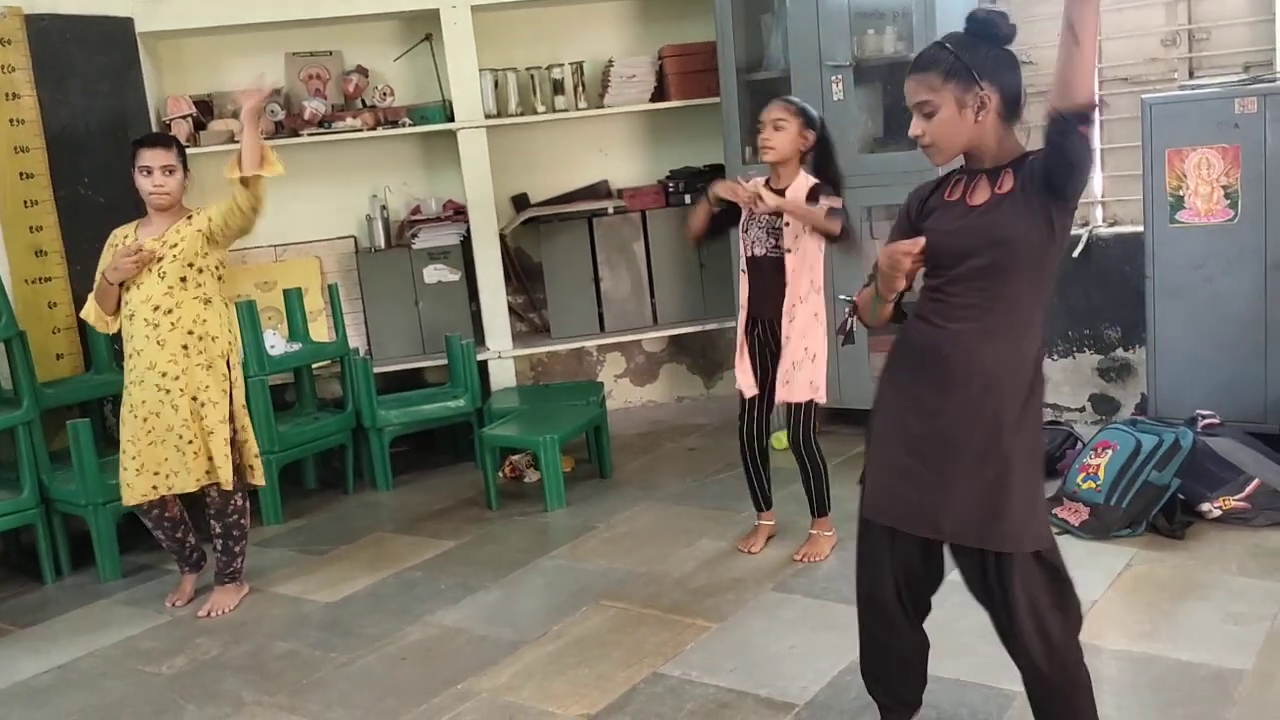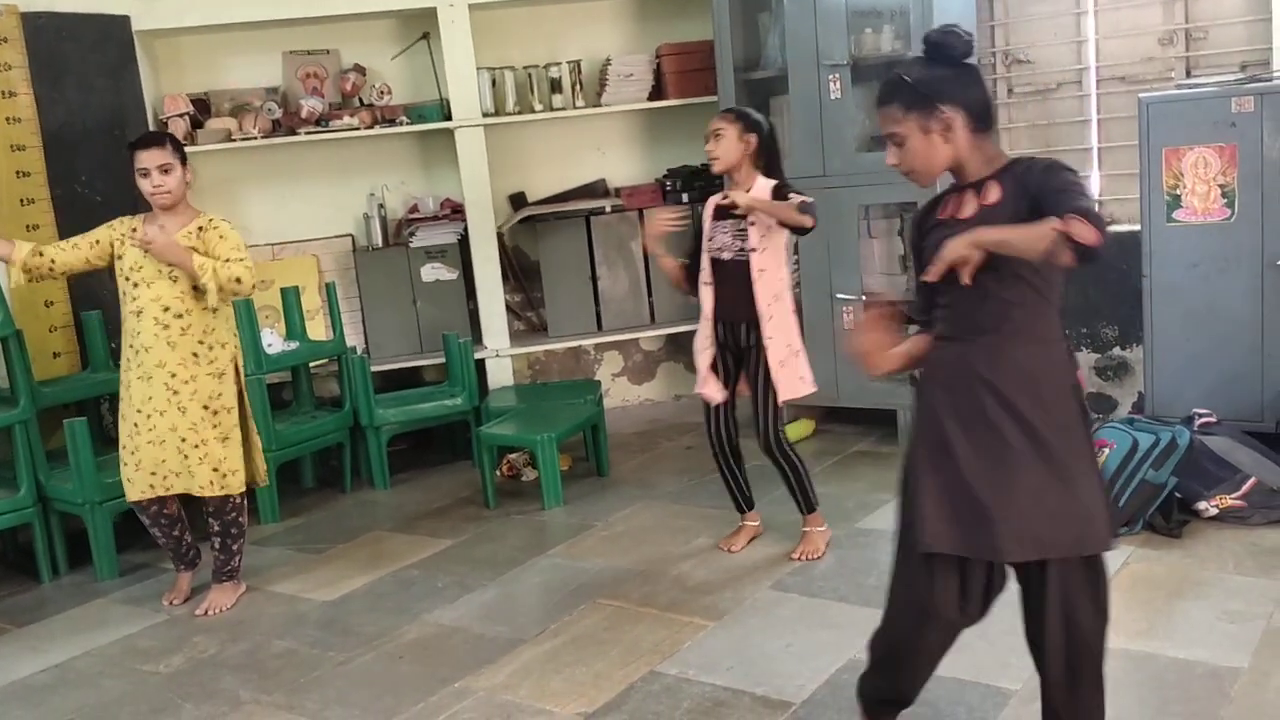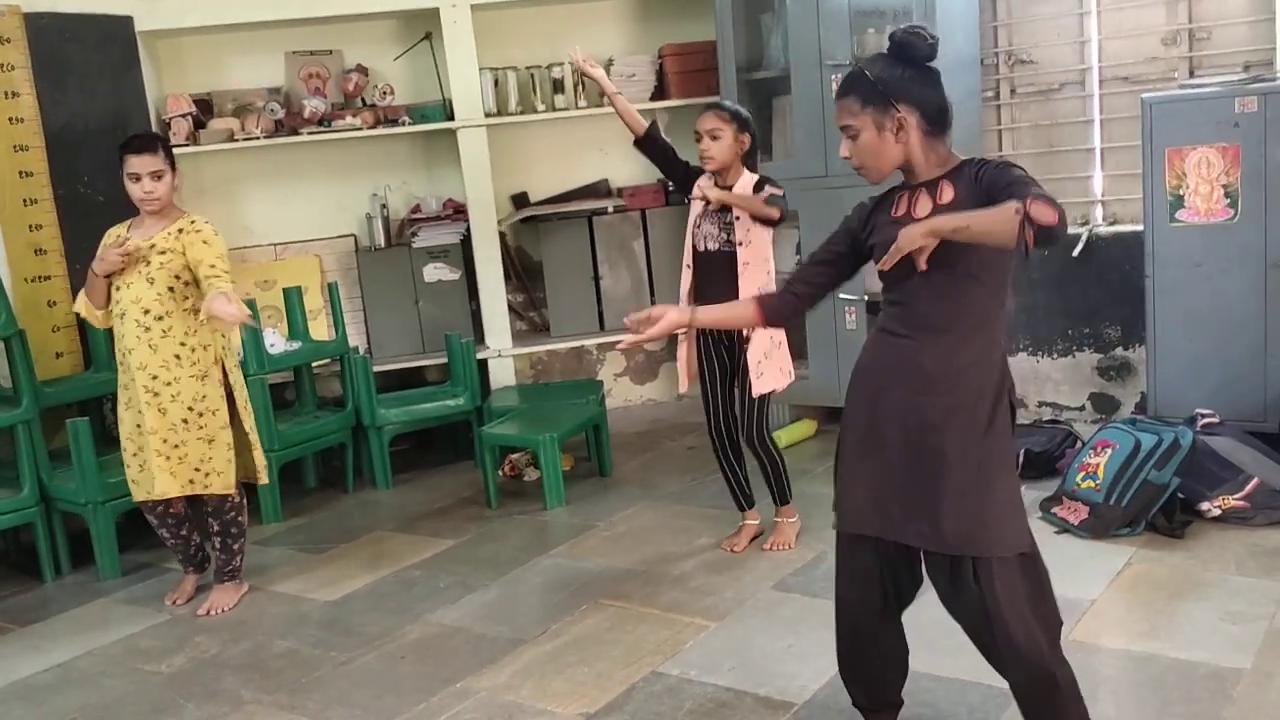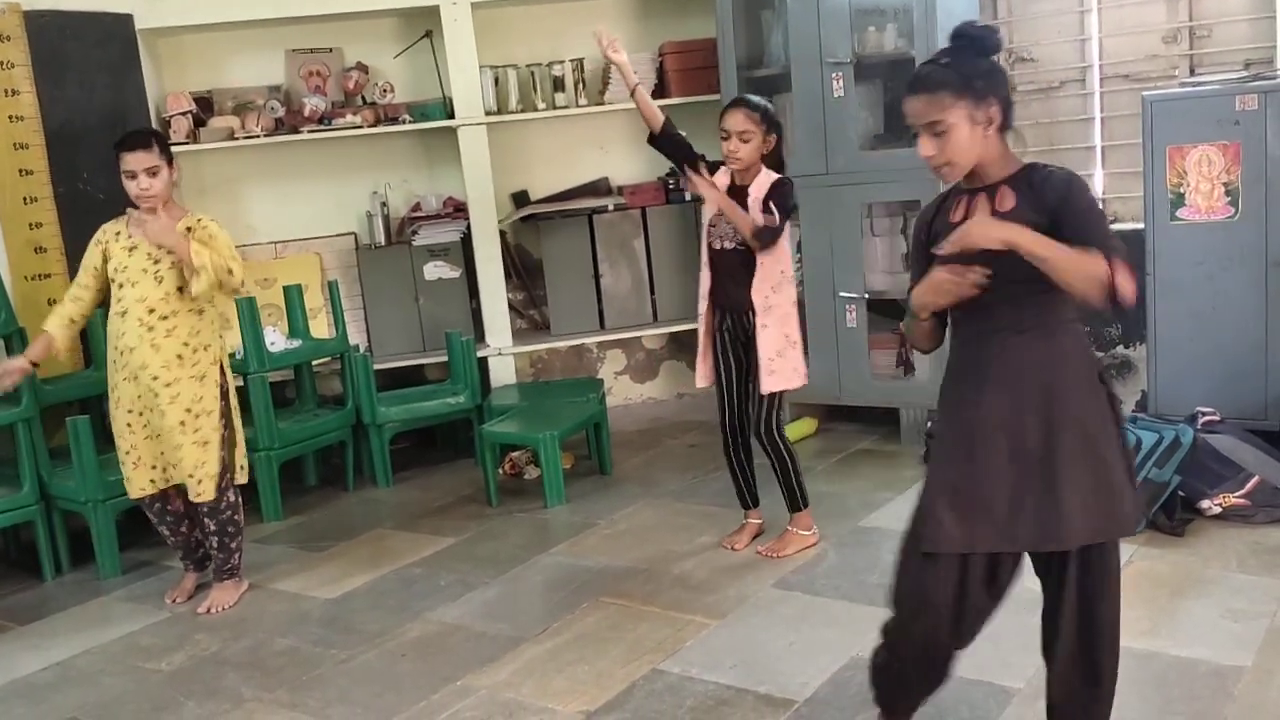
dt=0.5s
person 1, frame 1
left shoulder: (1047, 177)
right shoulder: (926, 200)
left elbow: (1073, 113)
right elbow: (874, 311)
right wrist: (882, 281)
left hip: (998, 407)
right hip: (910, 404)
left knee: (1021, 585)
right knee: (887, 574)
person 1, frame 2
left shoulder: (1037, 181)
right shoulder: (929, 219)
left elbow: (1084, 238)
left wrist: (981, 238)
right wrist: (888, 353)
left hip: (1036, 417)
right hip: (950, 421)
left knee: (1064, 597)
right knee: (930, 596)
person 1, frame 3
left shoulder: (990, 183)
right shoulder: (872, 218)
left elbow: (1046, 221)
right elbow: (785, 303)
left wrist: (939, 226)
right wrist: (687, 316)
left hip: (965, 418)
right hip: (880, 414)
left knee: (1001, 593)
right knee: (867, 584)
person 1, frame 4
left shoulder: (1054, 192)
right shoulder: (936, 220)
left elbow: (1117, 287)
right elbow: (923, 339)
left wrist: (1016, 237)
right wrist: (924, 303)
left hip: (1063, 416)
right hip: (975, 421)
left knee: (1081, 594)
right knee: (932, 583)
person 2, frame 1
left shoulder: (205, 226)
right shoulder: (121, 239)
left elbow: (247, 201)
right elbow: (102, 317)
left wrist: (251, 122)
right wrist: (114, 278)
left hip: (203, 378)
right hip: (145, 383)
left knee: (219, 477)
right knee: (147, 488)
left ankle: (231, 575)
right ankle: (190, 563)
person 2, frame 2
left shoulder: (214, 230)
right shoulder: (120, 233)
left elbow: (241, 281)
right elbow: (52, 258)
left wrist: (178, 254)
left hip: (205, 379)
right hip: (146, 382)
left knee: (219, 477)
right knee: (147, 484)
left ankle: (228, 576)
right ankle: (186, 564)
person 2, frame 3
left shoulder: (196, 233)
right shoulder: (115, 239)
left elbow: (217, 281)
right elbow: (97, 313)
left wrist: (221, 300)
right wrist: (97, 271)
left hip: (196, 379)
right hip: (140, 386)
left knee: (215, 477)
right knee: (153, 487)
left ankle: (231, 576)
right ankle: (194, 565)
person 2, frame 4
left shoulder: (201, 230)
right shoulder: (109, 236)
left elbow: (230, 278)
right elbow: (76, 303)
left wrist: (173, 243)
left hip: (192, 379)
right hip: (132, 384)
left knee: (210, 478)
right knee: (153, 484)
left ankle: (229, 574)
right ankle: (194, 564)
person 3, frame 1
left shoulder: (813, 192)
right shoulder: (748, 192)
left elbow: (834, 225)
right elbow: (695, 235)
left wrist: (780, 202)
right wrist: (714, 196)
left hip: (800, 328)
right hip: (756, 327)
left knee: (801, 435)
right knee: (750, 431)
left ankle: (823, 527)
right ankle: (764, 519)
person 3, frame 2
left shoulder: (776, 194)
right shoulder: (710, 209)
left elbow: (807, 219)
right elbow: (689, 282)
left wrist: (753, 202)
right wrist: (654, 243)
left hip: (765, 331)
right hip: (719, 334)
left knee: (771, 435)
right knee: (719, 434)
left ankle: (816, 523)
right ankle: (748, 518)
person 3, frame 3
left shoulder: (762, 189)
right shoulder: (696, 183)
left elbow: (774, 212)
right elbow: (649, 138)
left wrist: (722, 197)
right wrist: (604, 84)
left hip: (750, 324)
right hip: (708, 326)
left knee: (753, 430)
right knee: (720, 429)
left ankle: (787, 514)
right ankle: (749, 517)
person 3, frame 4
left shoulder: (778, 189)
right shoulder: (714, 178)
left elbow: (765, 236)
right elbow: (664, 133)
left wrist: (719, 201)
right wrist: (626, 70)
left hip: (767, 320)
right hip: (724, 320)
left knee: (765, 426)
right knee: (731, 425)
left ankle: (803, 523)
right ankle: (752, 516)
